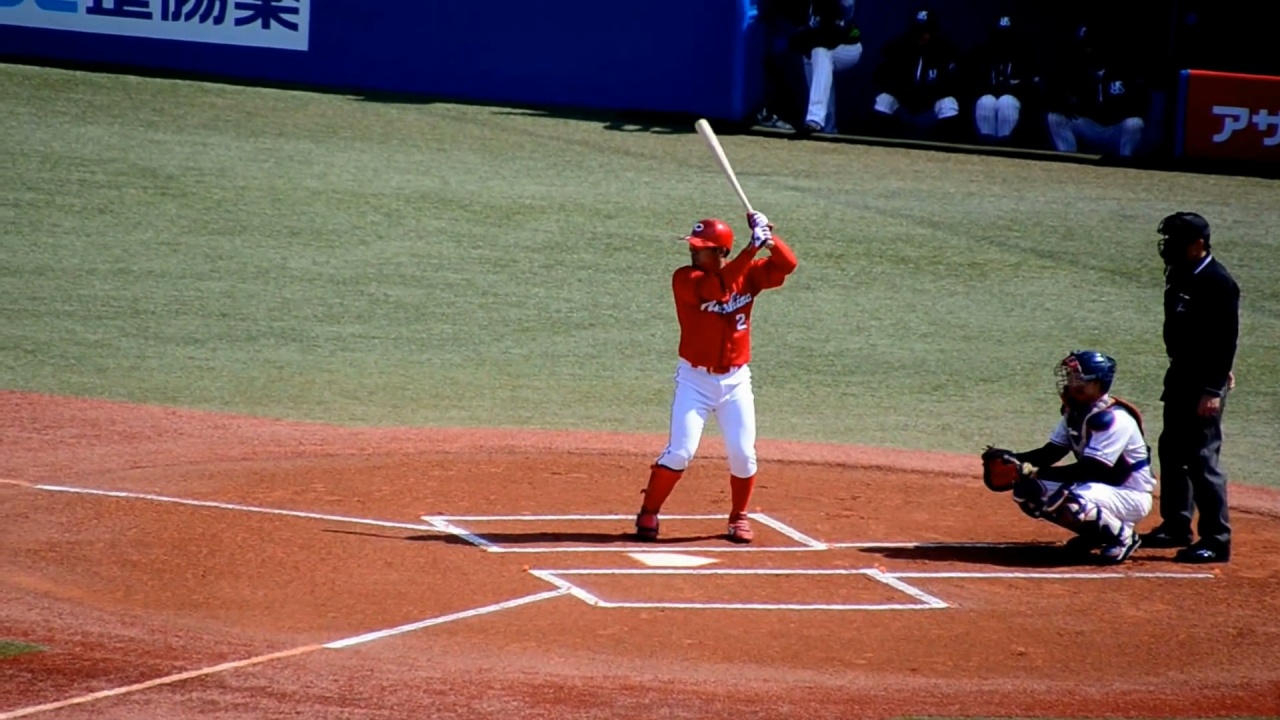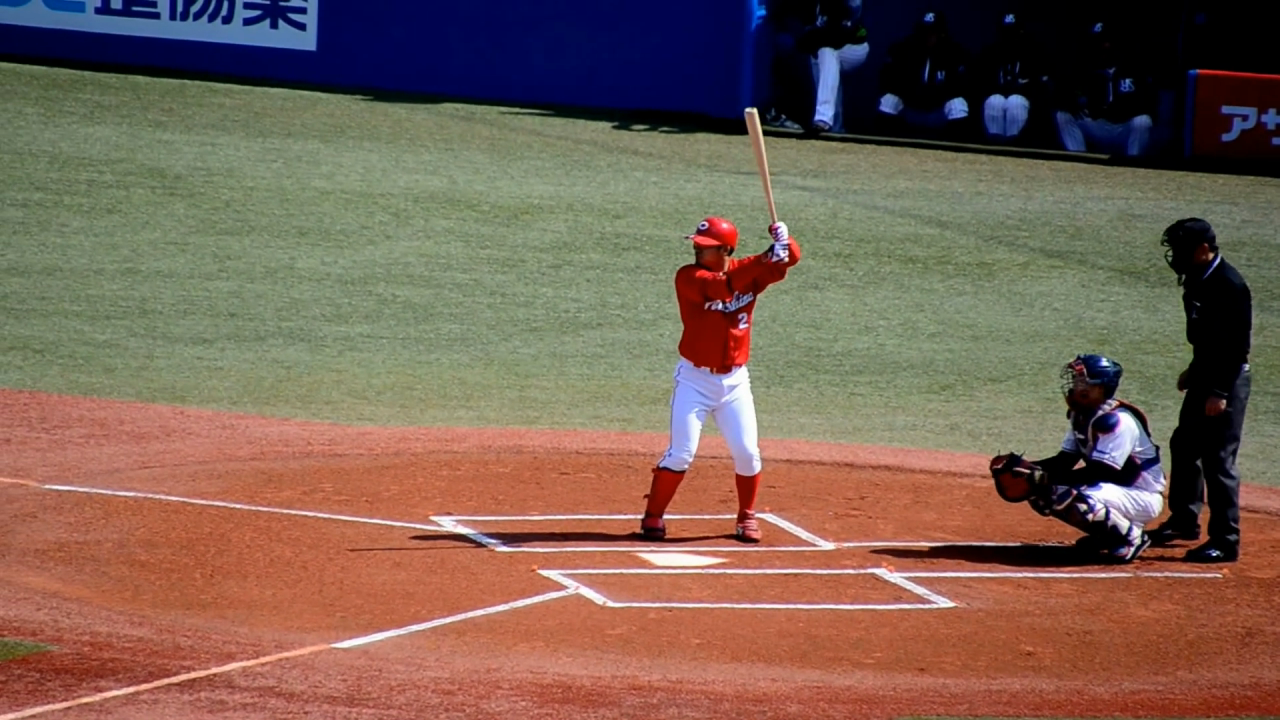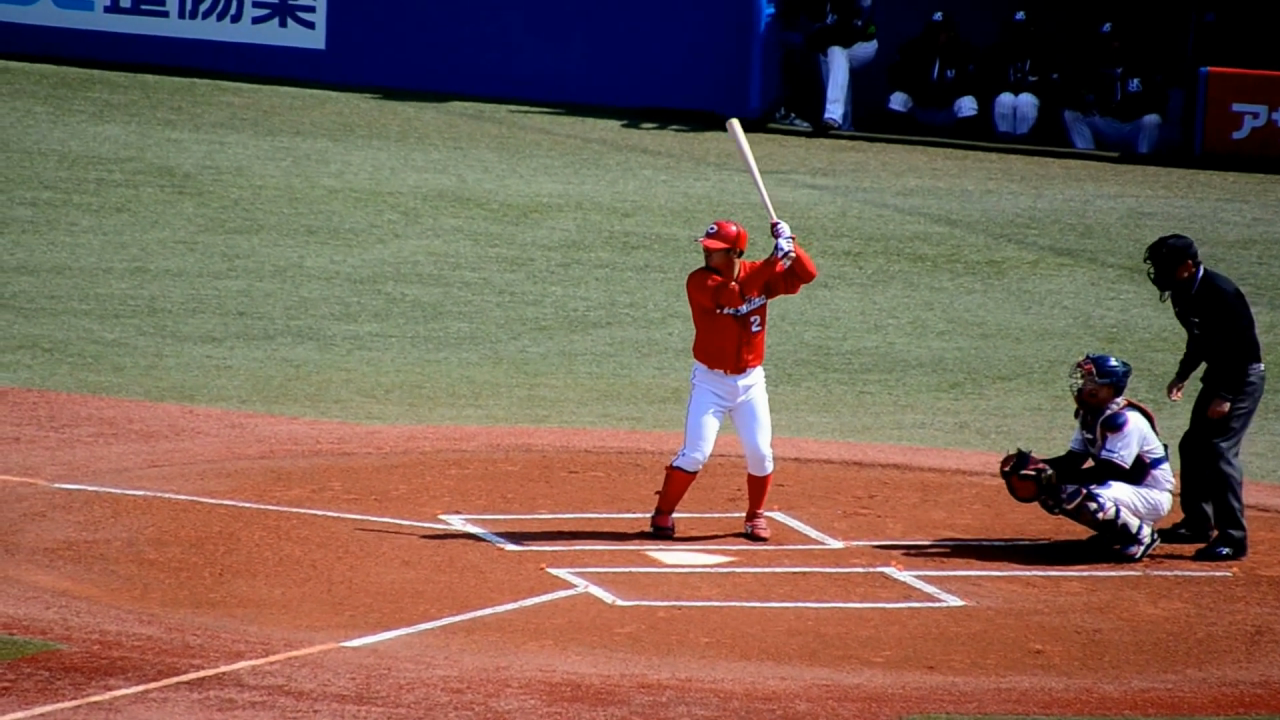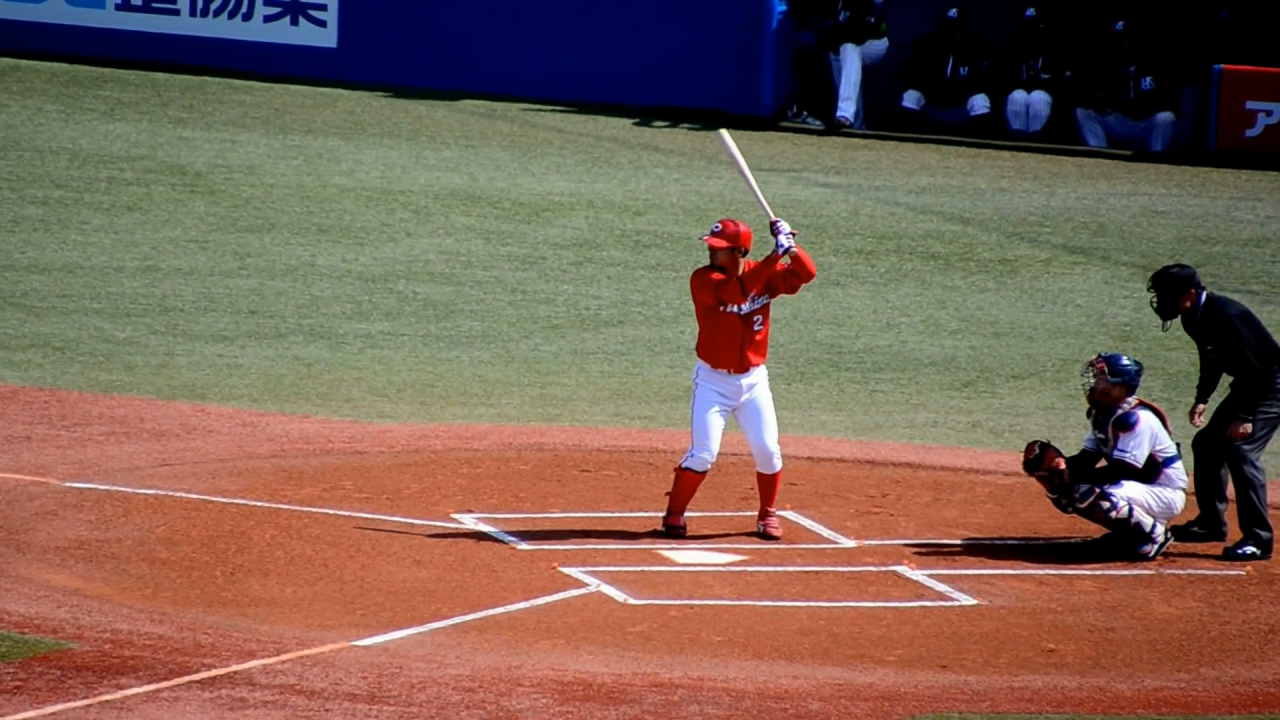
dt=0.4s
person 1, frame 1
left shoulder: (1218, 283)
right shoulder: (1179, 274)
left elbow: (1226, 340)
left wrist: (1212, 390)
left hip: (1203, 381)
right hip: (1178, 375)
left knee: (1202, 458)
right knee: (1171, 452)
left ankle: (1216, 540)
right ankle: (1176, 527)
person 1, frame 2
left shoulder: (1229, 285)
right shoulder: (1196, 279)
left elbow: (1238, 344)
left wrist: (1220, 391)
left hip: (1227, 381)
right hip: (1204, 376)
left knee: (1218, 458)
right knee: (1184, 446)
left ankle: (1225, 541)
right ankle: (1184, 520)
person 1, frame 3
left shoulder: (1220, 293)
right shoulder: (1183, 294)
left elbow: (1243, 348)
left wrist: (1226, 395)
right wrist: (1182, 375)
left hip: (1242, 378)
right hip: (1217, 376)
left knee: (1219, 449)
right knee: (1193, 446)
left ankle: (1232, 538)
right ankle: (1198, 523)
person 1, frame 4
left shoulder: (1225, 316)
right shoulder: (1194, 318)
left elbow: (1254, 368)
right elbow: (1212, 361)
left wrist: (1244, 416)
right wrist: (1202, 399)
right hip: (1249, 385)
left knee: (1241, 450)
right knee: (1207, 443)
right ankle: (1211, 522)
person 2, frame 1
left shoulder: (748, 273)
right shoulder: (684, 278)
left elbow: (787, 263)
right elbow: (716, 287)
left wrist: (766, 232)
right wrist: (751, 249)
left hip: (736, 380)
right hip: (694, 379)
left knee: (743, 454)
right knee: (680, 451)
left ankle: (739, 518)
right ankle: (648, 513)
person 2, frame 2
left shoulder: (748, 270)
right shoulder: (688, 276)
left elbow: (791, 258)
right elbow: (722, 287)
left wrist: (782, 237)
right wrist: (764, 259)
left hip: (735, 379)
right hip: (695, 378)
left knee: (747, 453)
right knee: (680, 453)
left ankle: (746, 517)
right ankle: (653, 515)
person 2, frame 3
left shoulder: (759, 273)
right shoulder: (699, 281)
left elbow: (806, 275)
right elbow: (734, 295)
left wrist: (789, 244)
right wrist: (773, 259)
left hip: (750, 381)
right hip: (710, 380)
left knee: (760, 453)
right knee: (695, 453)
left ankle: (755, 516)
right ankle: (663, 513)
person 2, frame 4
left shoulder: (764, 274)
right shoulder: (703, 278)
left elbow: (806, 273)
right elbow: (735, 291)
left wrist: (789, 240)
right wrist: (774, 256)
left hip: (753, 379)
right hip: (713, 380)
left knee: (768, 451)
right knee: (703, 454)
left ankle: (767, 515)
right ankle: (675, 513)
person 3, frame 1
left shoulder: (1113, 418)
right shoulder: (1074, 411)
left elbow: (1087, 470)
right elbow: (1050, 453)
left wrist: (1033, 471)
right wrist: (1012, 459)
left hip: (1130, 496)
right hip: (1098, 487)
left knee: (1068, 502)
right knee: (1026, 491)
left ankle: (1122, 536)
right ankle: (1095, 533)
person 3, frame 2
left shoulder: (1117, 420)
right shoulder: (1081, 414)
left elbow: (1097, 473)
right elbow: (1064, 461)
left wrist: (1044, 476)
left hip: (1142, 497)
right hip: (1113, 487)
left knee: (1078, 501)
right knee: (1039, 491)
left ankle: (1132, 536)
right ankle: (1107, 533)
person 3, frame 3
left shoulder: (1126, 420)
right shoulder: (1089, 414)
left elbow: (1106, 472)
right elbow: (1073, 461)
left wrist: (1054, 476)
left hip: (1153, 495)
right hip: (1121, 487)
left knee: (1088, 500)
right knee: (1049, 490)
left ankle: (1143, 534)
right ankle: (1117, 531)
person 3, frame 4
left shoulder: (1137, 419)
right shoulder: (1102, 413)
left elbow: (1120, 472)
right elbow: (1087, 460)
left wrist: (1068, 474)
left hip: (1166, 494)
right hip: (1136, 485)
left knee: (1102, 499)
right knee: (1061, 488)
left ankle: (1156, 533)
right ankle: (1130, 530)
